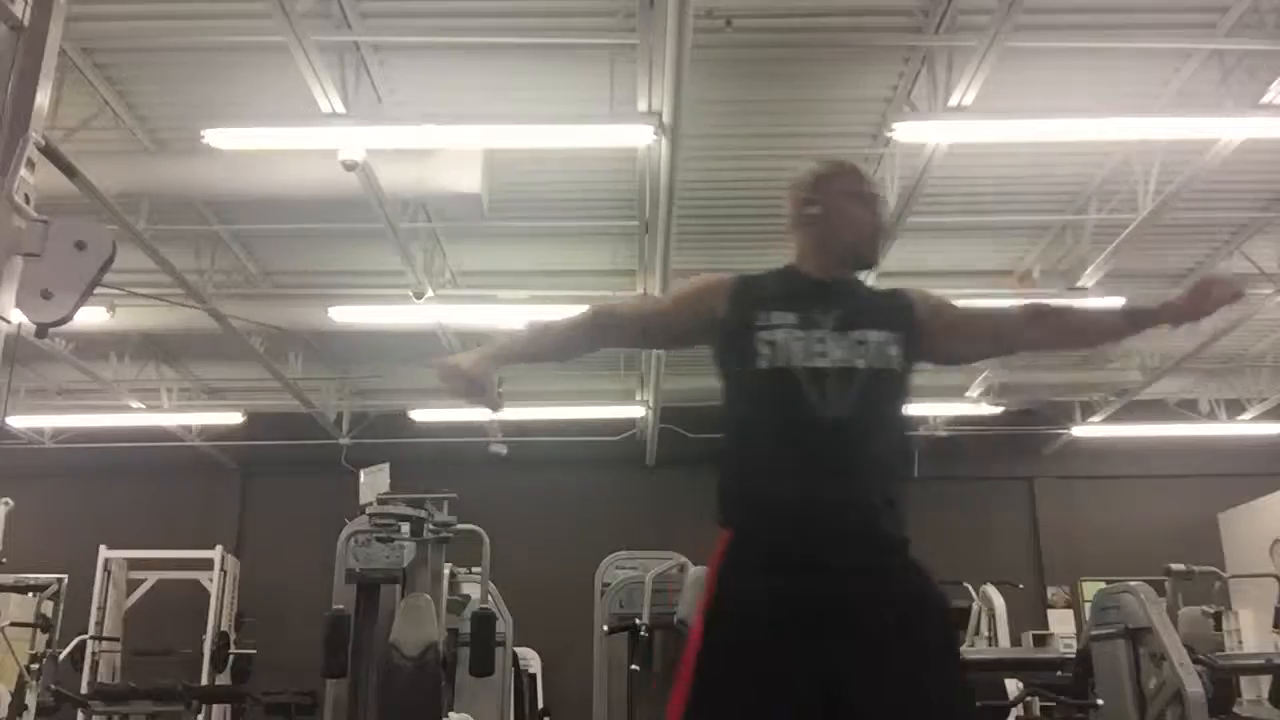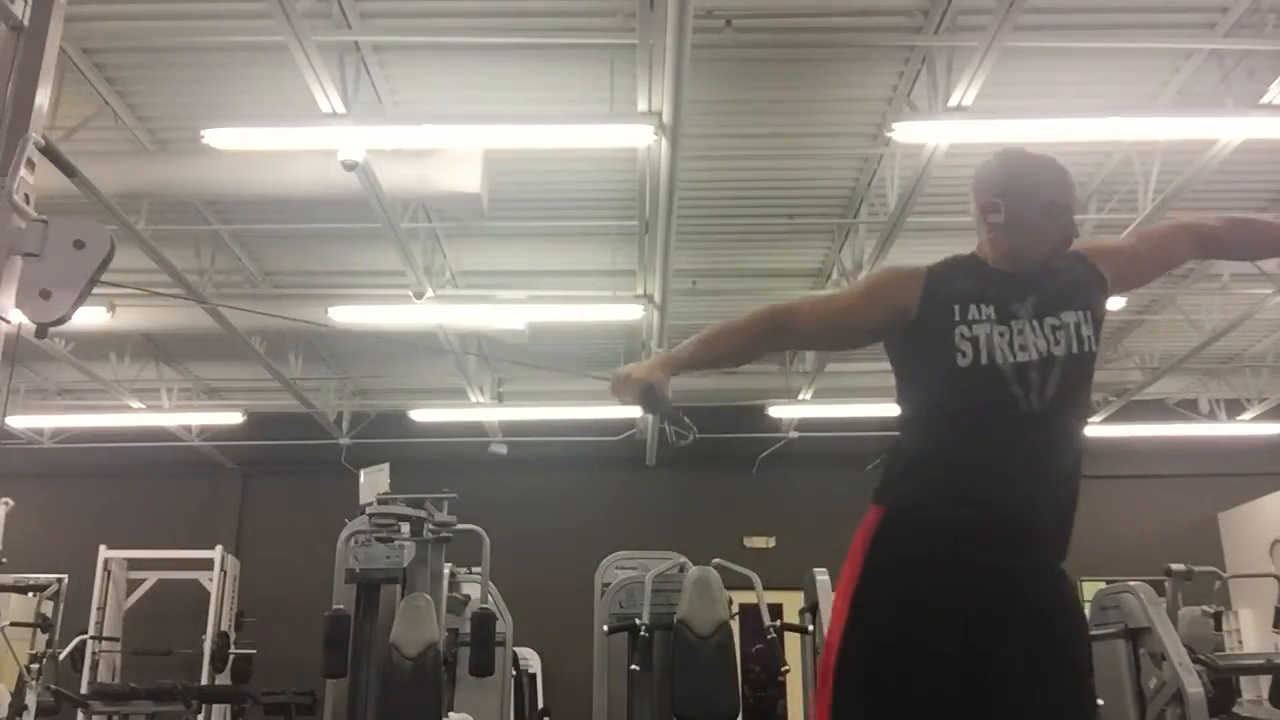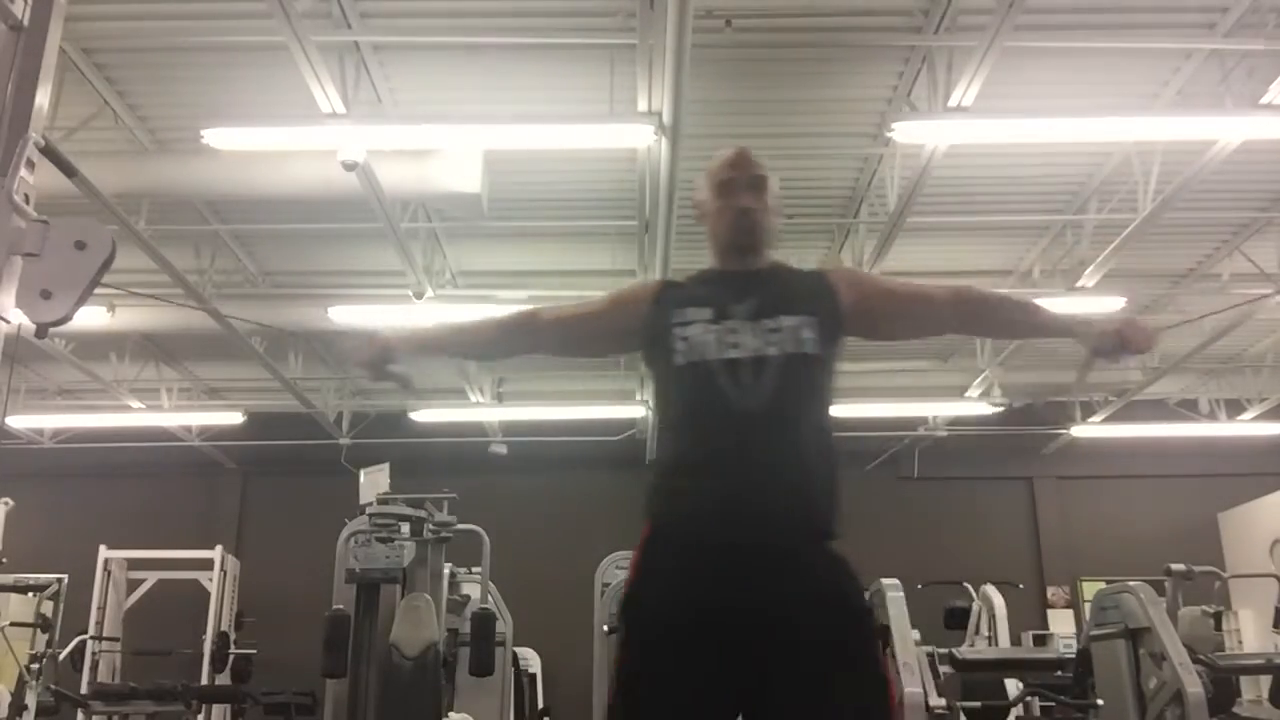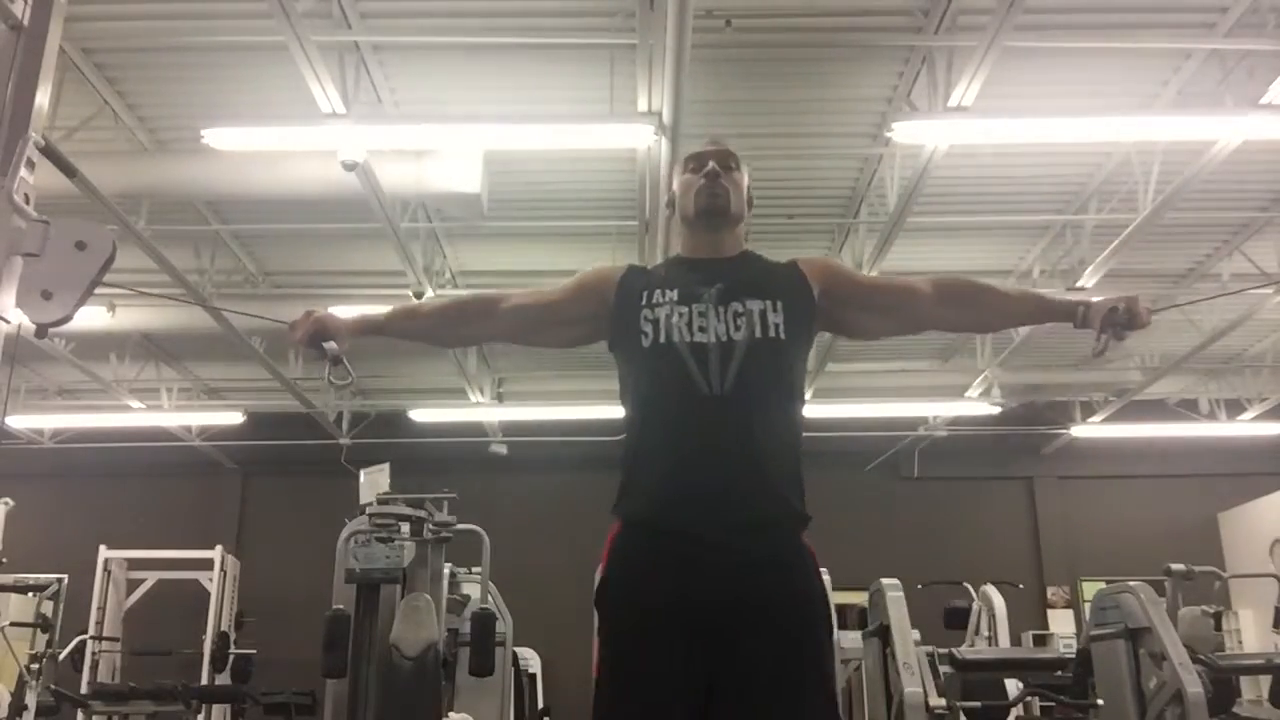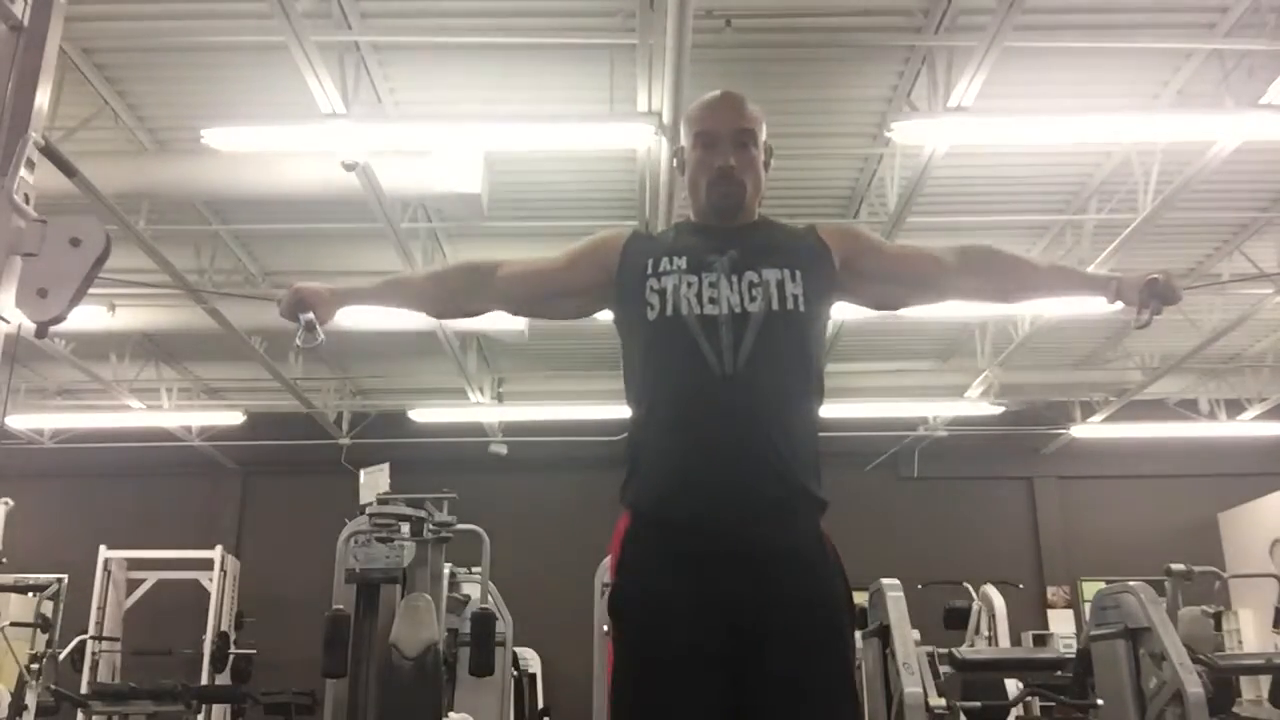
dt=1s
person 1, frame 1
left shoulder: (904, 314)
right shoulder: (733, 302)
left elbow: (1022, 327)
right elbow: (610, 322)
left wrist: (1168, 311)
right wrist: (491, 354)
left hip: (877, 566)
right hip: (765, 568)
person 1, frame 2
left shoulder: (1088, 275)
right shoulder: (918, 293)
left elbow: (1199, 235)
right elbow: (787, 322)
right wrist: (666, 363)
left hip: (1029, 567)
right hip: (915, 555)
person 1, frame 3
left shoulder: (828, 294)
right shoulder: (657, 307)
left elbow: (952, 306)
right elbow: (535, 327)
left wrist: (1083, 327)
right wrist: (414, 342)
left hip: (800, 565)
right hip: (685, 566)
person 1, frame 4
left shoulder: (803, 285)
right shoulder: (620, 291)
left elbow: (933, 300)
right elbow: (494, 314)
left wrist: (1074, 307)
right wrist: (360, 323)
left hip: (770, 560)
right hip: (655, 559)
person 1, frame 5
left shoulder: (822, 252)
right shoulder: (625, 258)
left elbow: (959, 267)
right elbow: (491, 282)
left wrist: (1104, 283)
right wrist: (343, 294)
left hip: (789, 551)
right hip: (667, 552)
